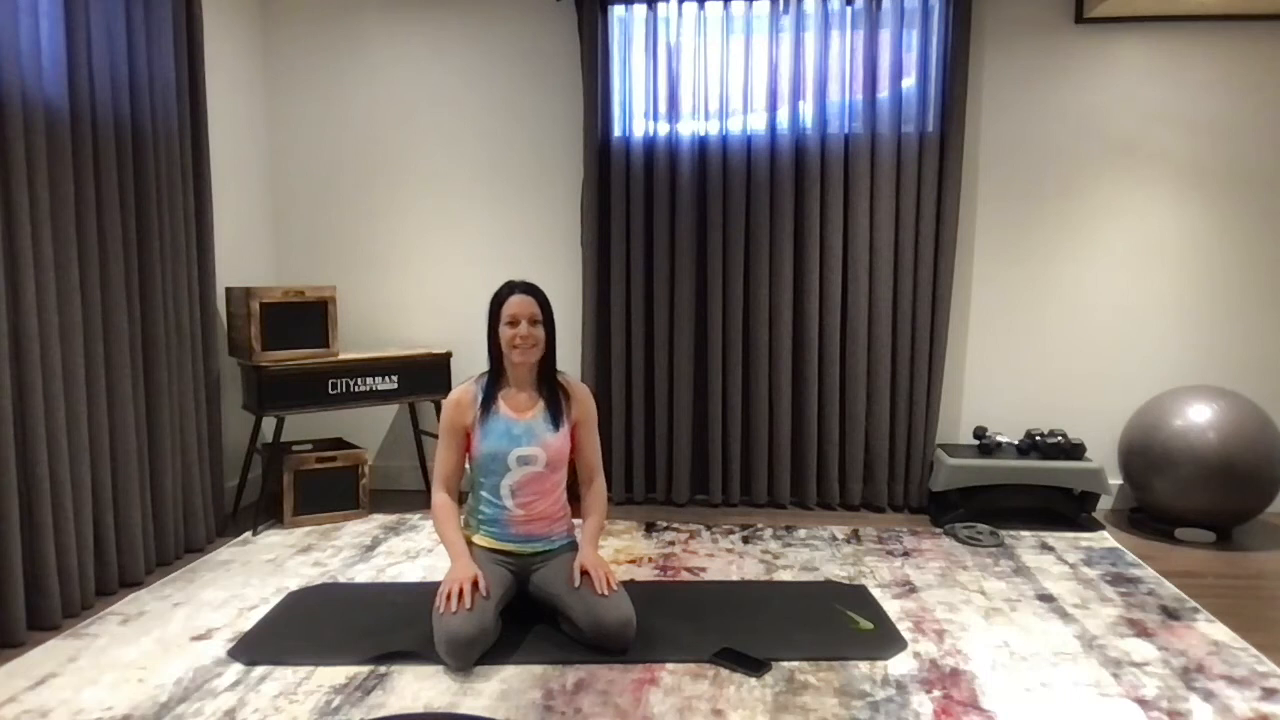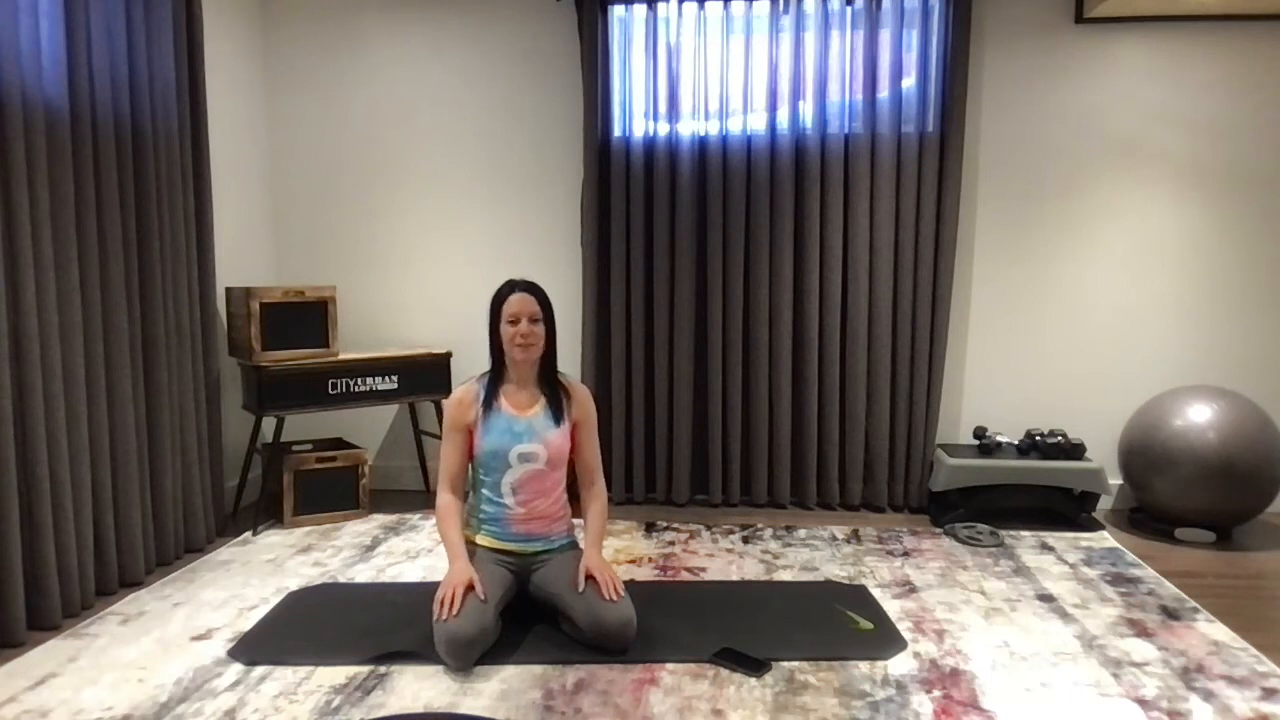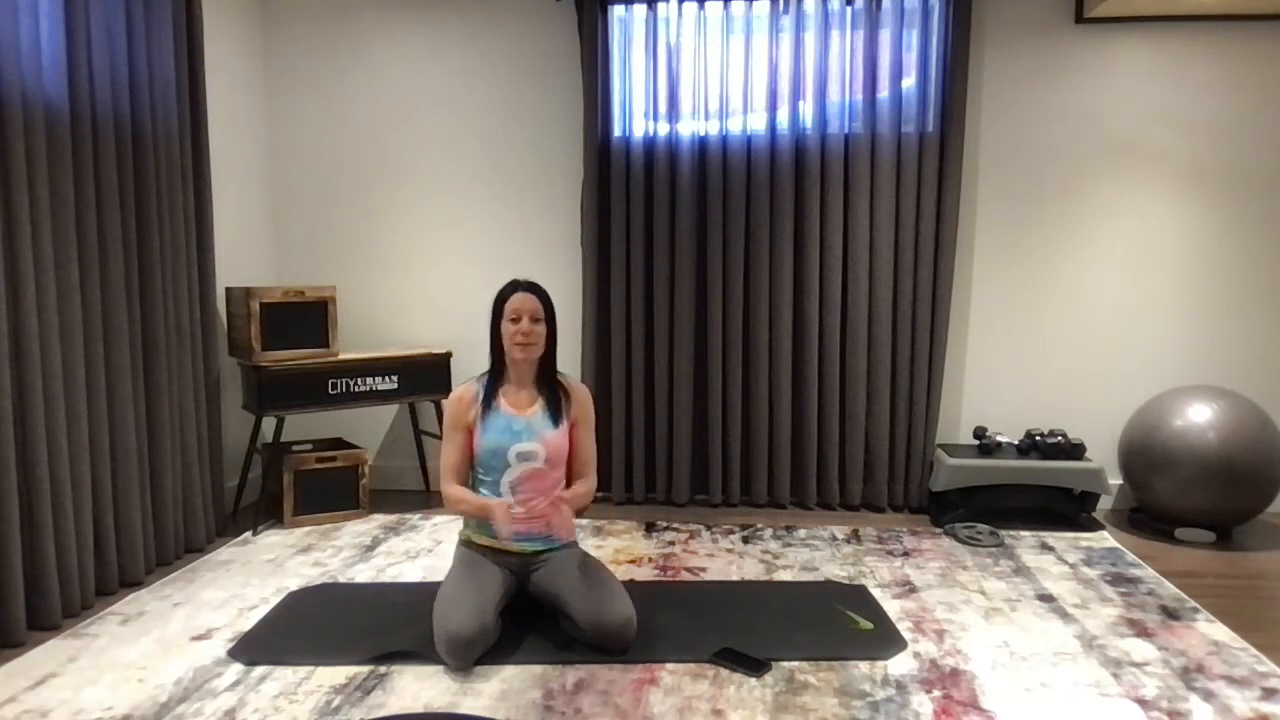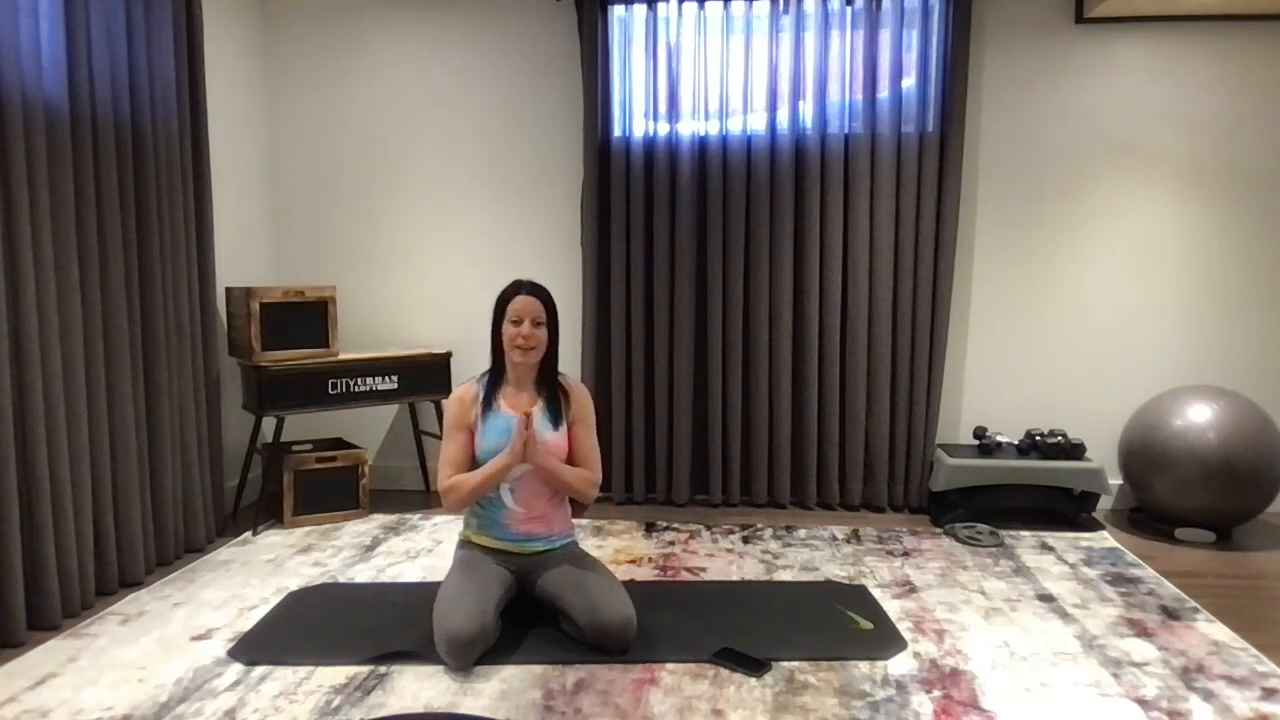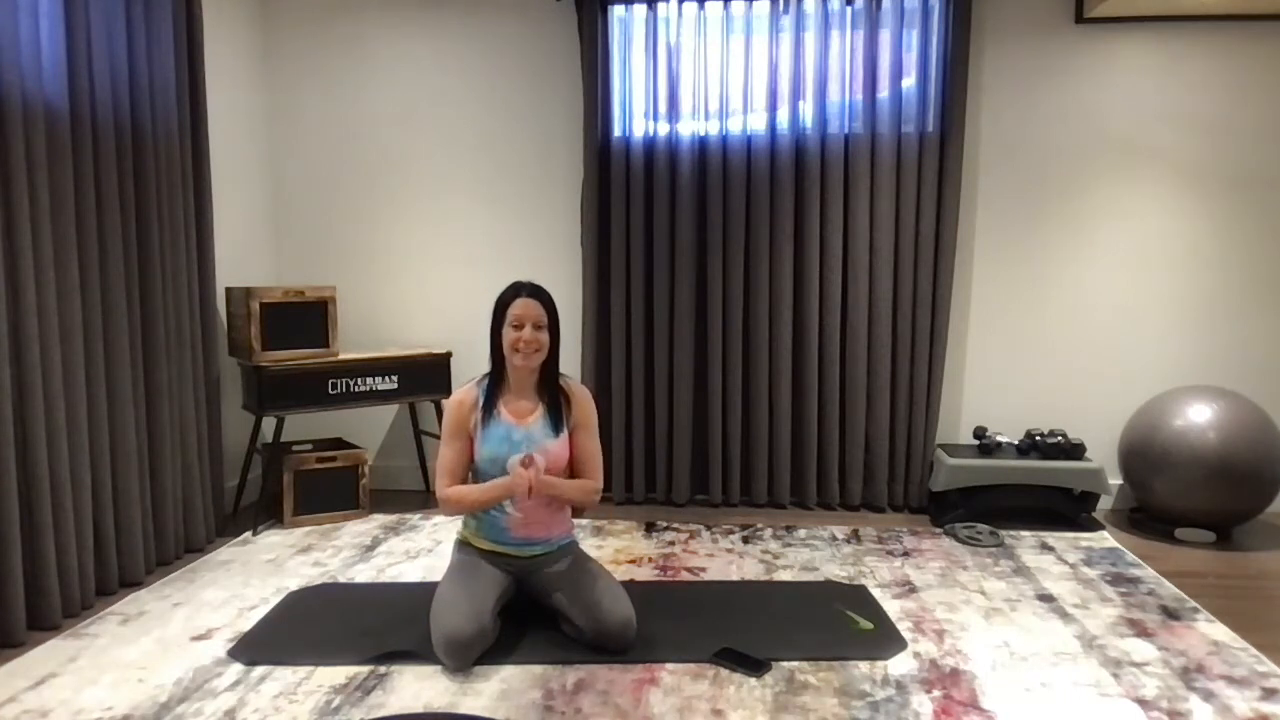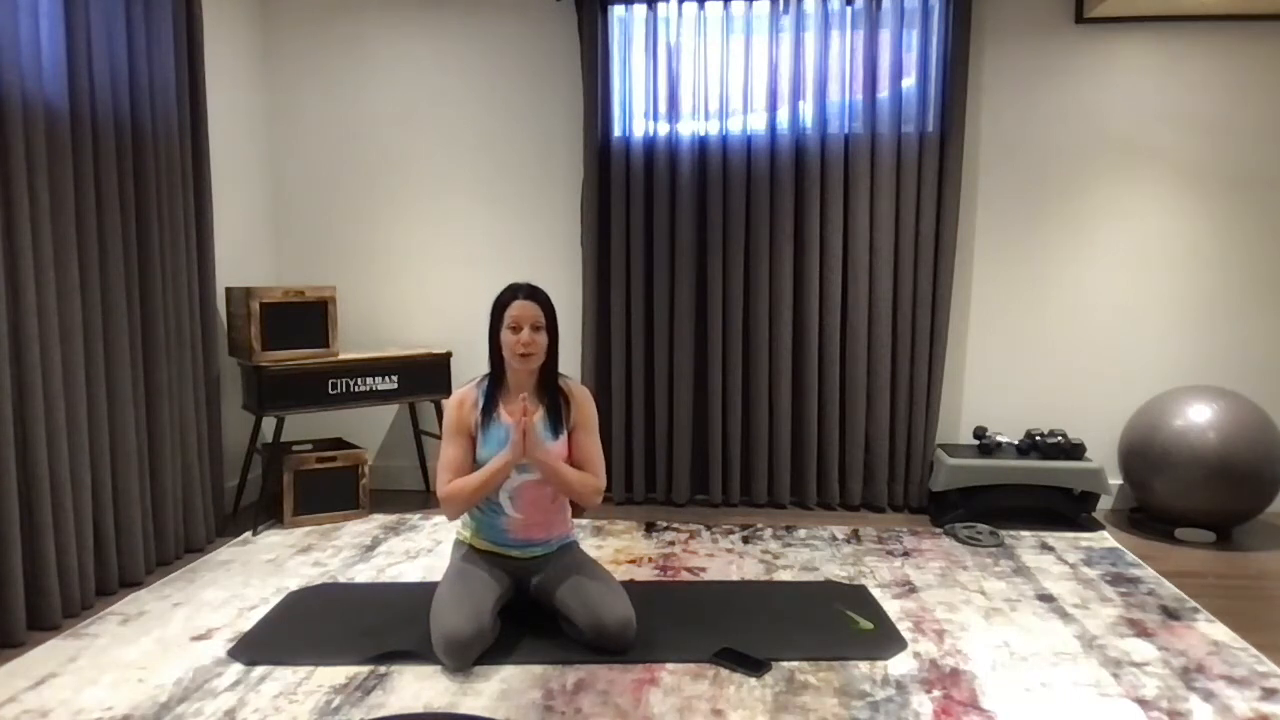
dt=0.7s
person 1, frame 1
left shoulder: (574, 397)
right shoulder: (464, 402)
left elbow: (593, 481)
right elbow: (443, 491)
left wrist: (589, 545)
right wrist: (460, 558)
left hip: (556, 547)
right hip: (487, 548)
left knee: (617, 627)
right knee: (458, 641)
left ankle: (537, 597)
right ankle: (500, 601)
person 1, frame 2
left shoulder: (574, 397)
right shoulder: (467, 400)
left elbow: (592, 483)
right elbow: (449, 491)
left wrist: (593, 550)
right wrist: (458, 561)
left hip: (555, 547)
right hip: (487, 547)
left knee: (617, 628)
right knee: (458, 642)
left ankle: (538, 598)
right ankle: (503, 600)
person 1, frame 3
left shoulder: (573, 396)
right shoulder: (467, 399)
left elbow: (586, 482)
right elbow: (451, 489)
left wrist: (567, 501)
right wrist: (491, 507)
left hip: (554, 548)
right hip: (486, 547)
left knee: (619, 628)
right knee: (458, 642)
left ankle: (537, 597)
right ankle: (505, 599)
person 1, frame 4
left shoulder: (572, 396)
right shoulder: (467, 400)
left elbow: (590, 488)
right elbow: (450, 495)
left wrist: (538, 456)
right wrist: (509, 456)
left hip: (555, 548)
right hip: (485, 549)
left knee: (618, 628)
right knee: (459, 642)
left ankle: (536, 596)
right ankle: (506, 597)
person 1, frame 5
left shoulder: (574, 399)
right shoulder: (466, 403)
left elbow: (592, 490)
right elbow: (447, 497)
left wrist: (542, 483)
right wrist: (508, 485)
left hip: (555, 550)
right hip: (483, 550)
left knee: (618, 629)
right knee: (456, 644)
left ankle: (535, 596)
right ankle: (502, 599)
person 1, frame 6
left shoulder: (574, 399)
right shoulder: (466, 403)
left elbow: (594, 492)
right elbow: (450, 502)
left wrist: (539, 453)
right wrist: (509, 454)
left hip: (554, 550)
right hip: (483, 551)
left knee: (618, 629)
right knee: (456, 644)
left ankle: (536, 596)
right ankle: (501, 599)
